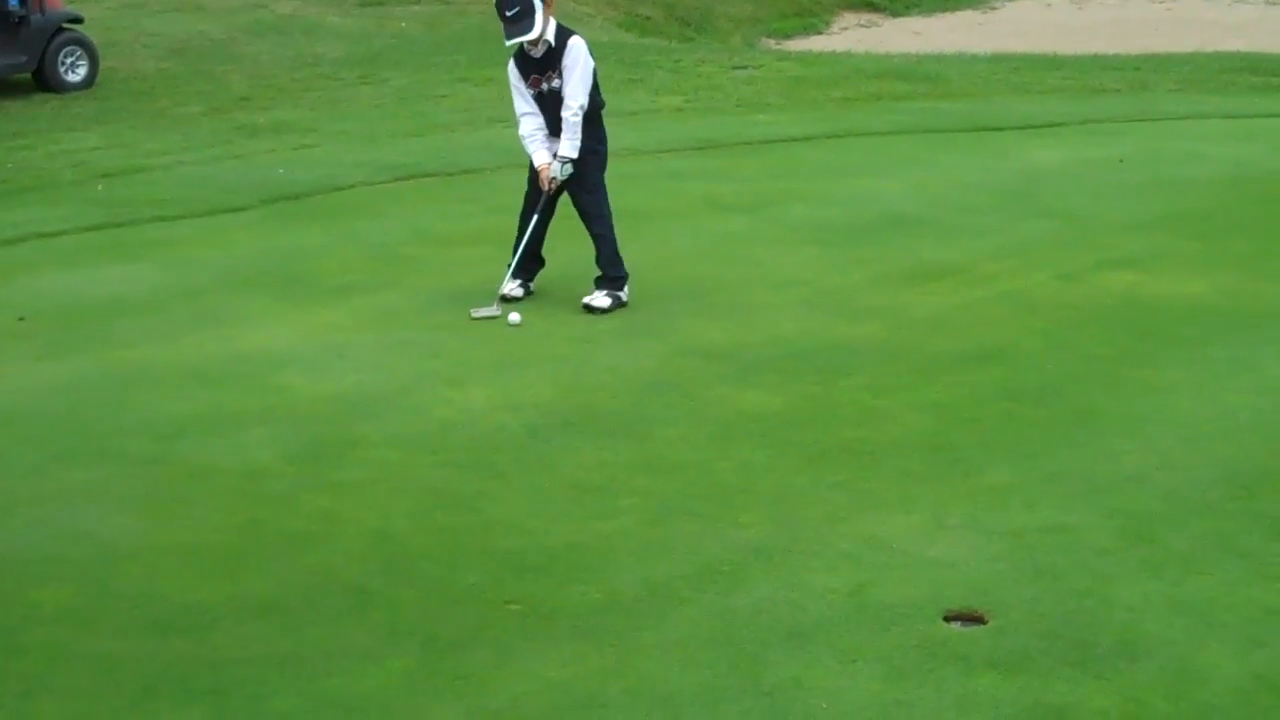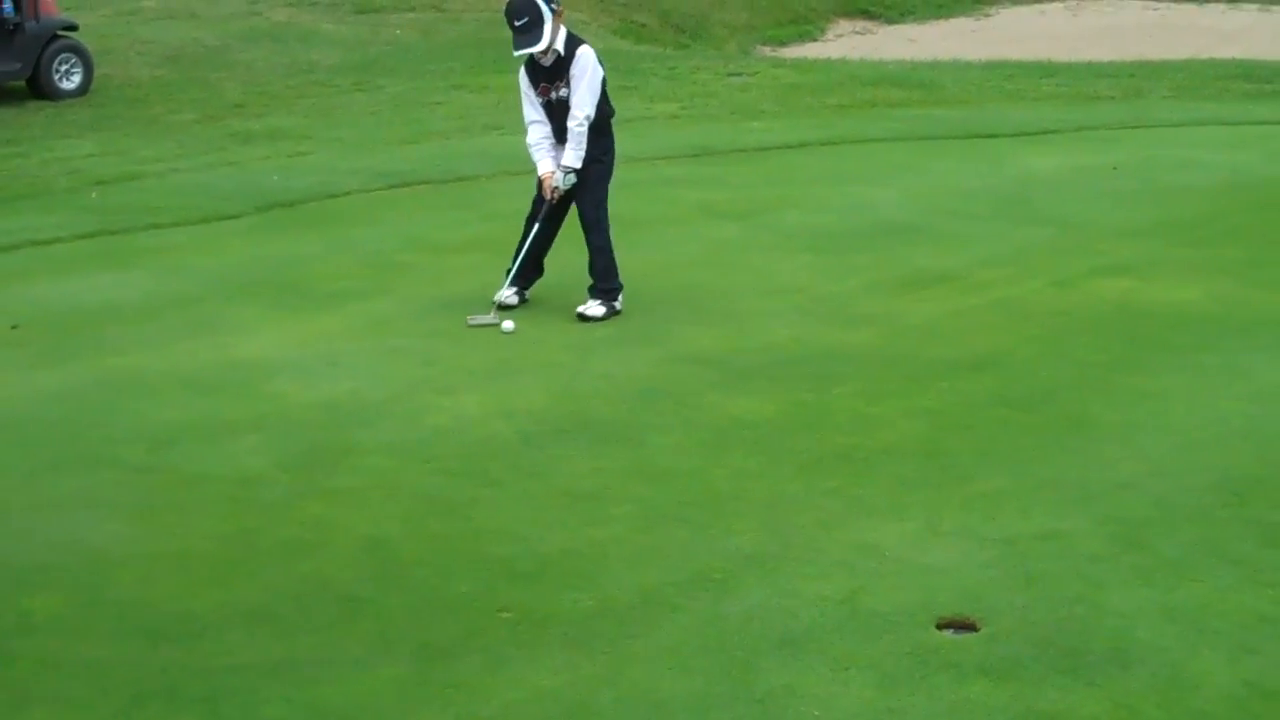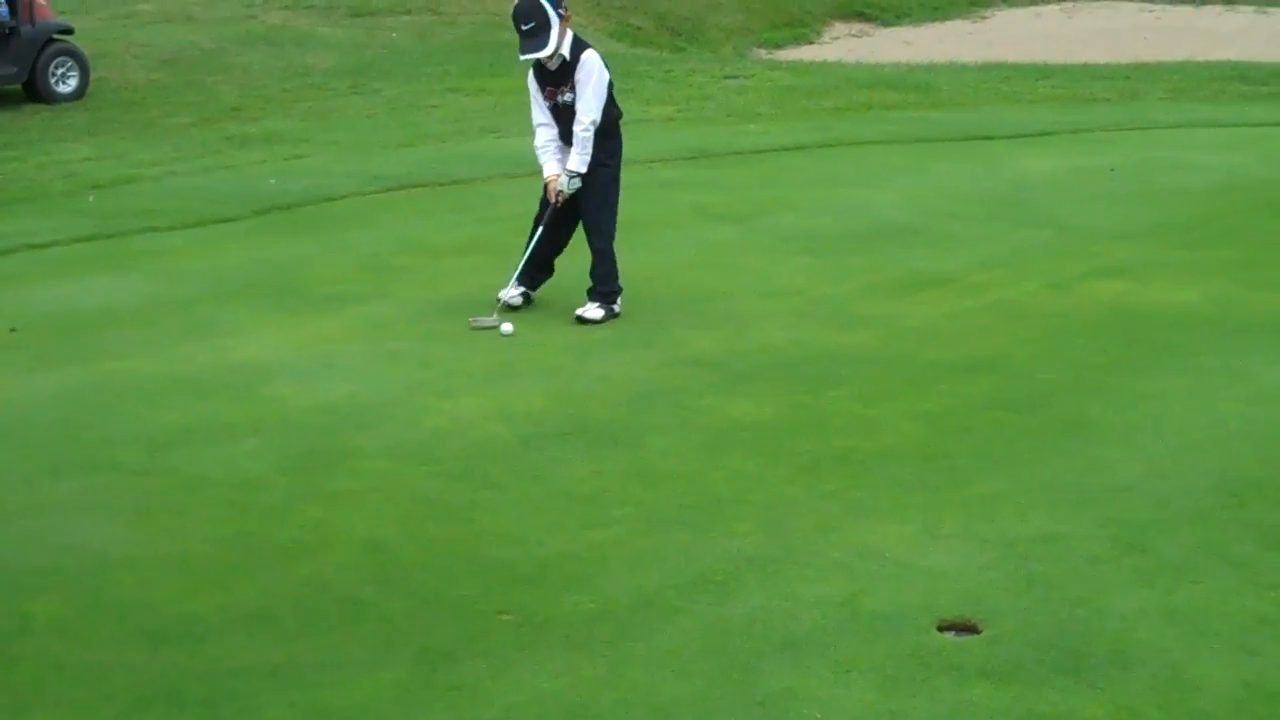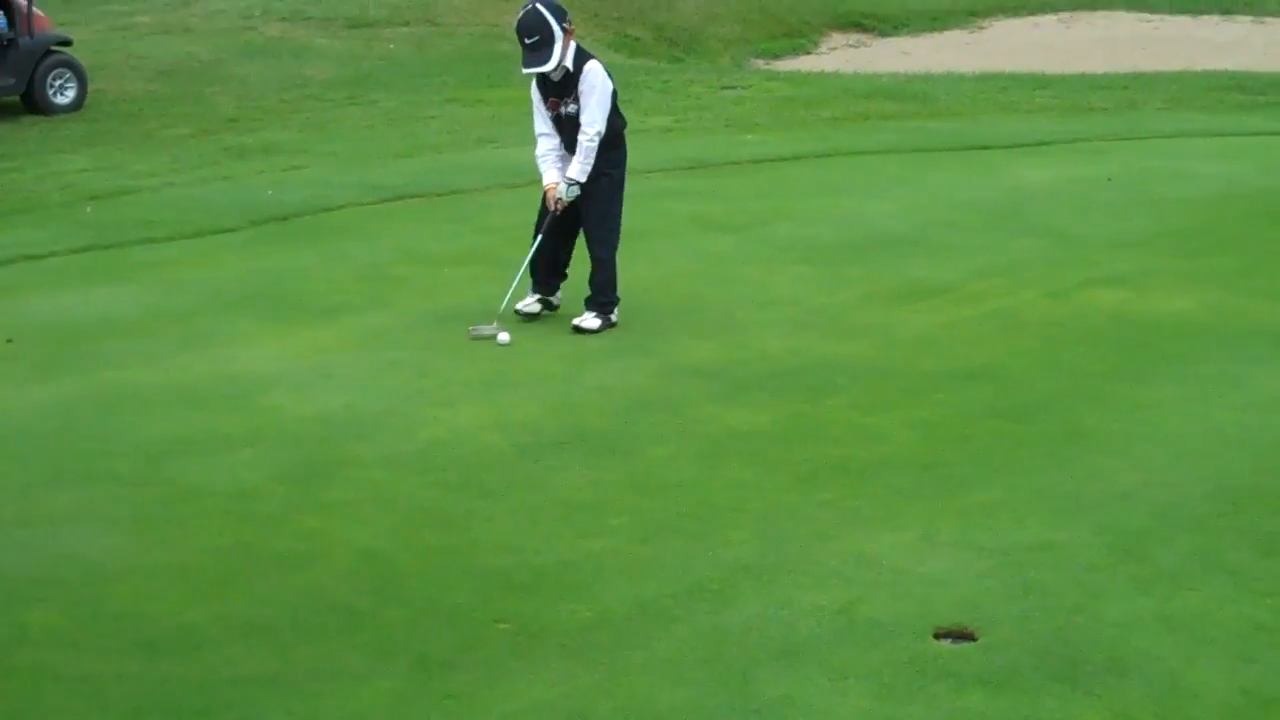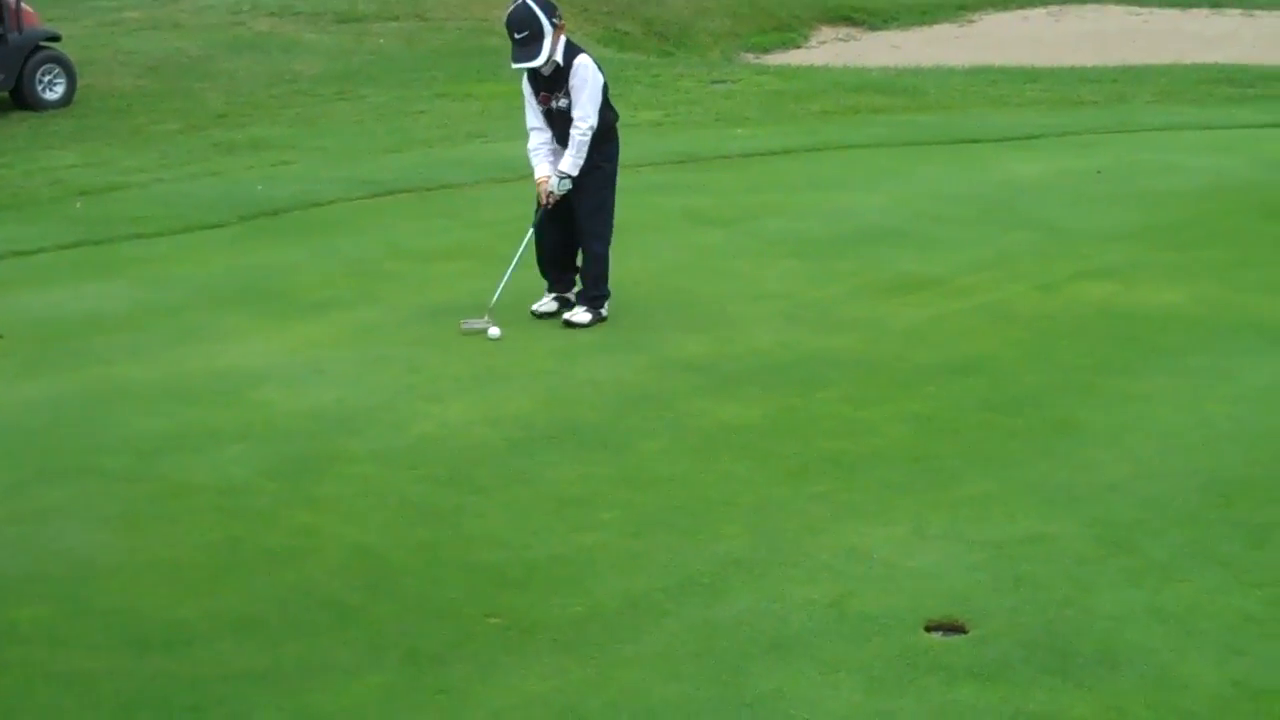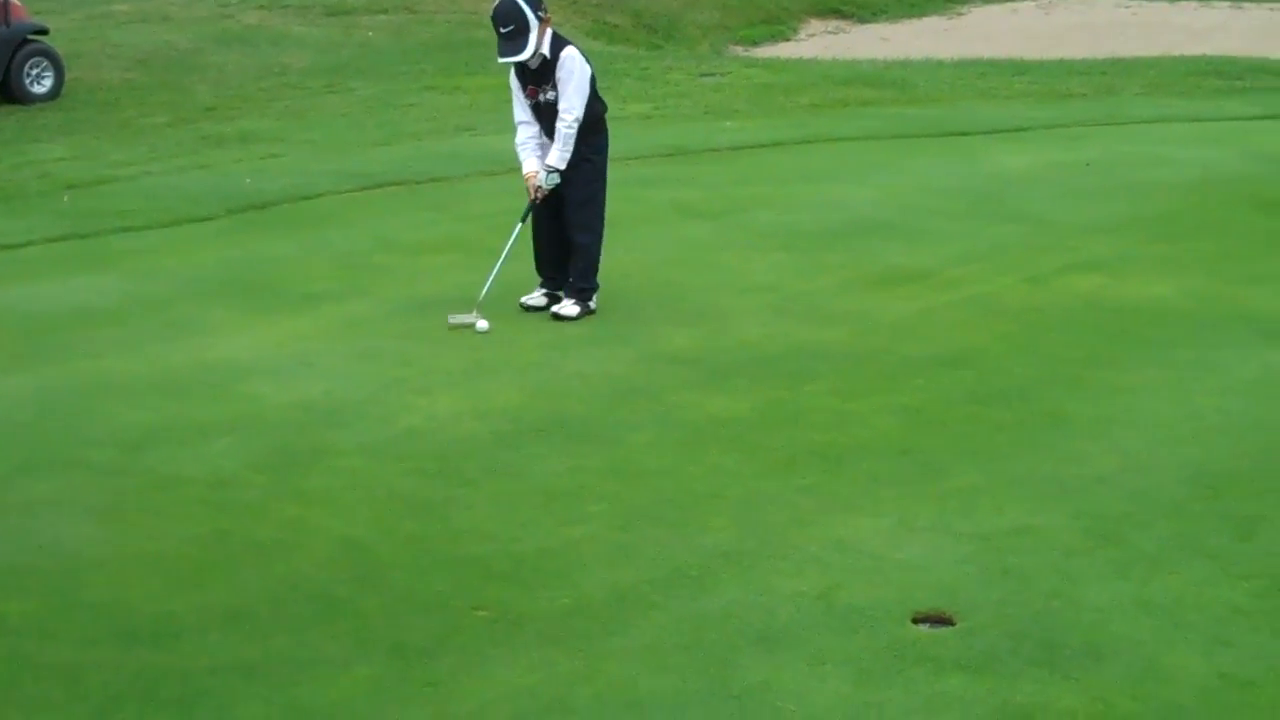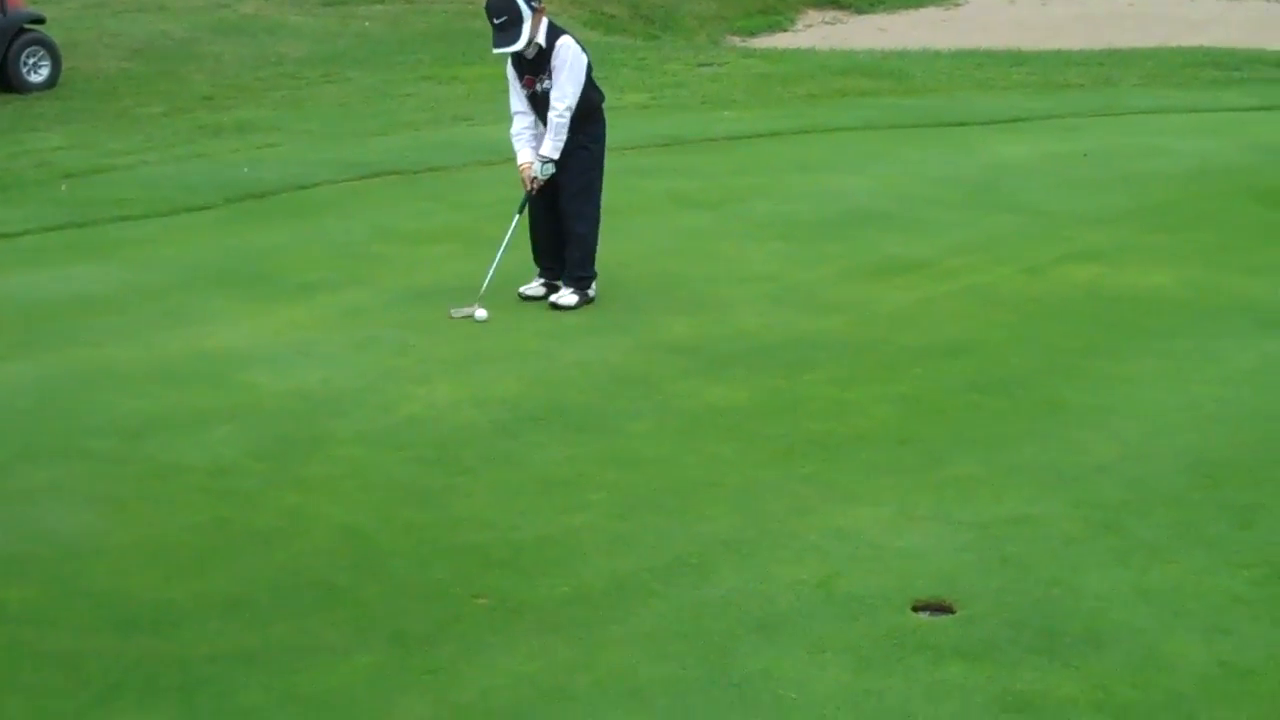
dt=0.1s
person 1, frame 1
left shoulder: (572, 46)
right shoulder: (518, 63)
left elbow: (575, 107)
right elbow: (528, 116)
left wrist: (564, 157)
right wrist: (542, 160)
left hip: (584, 141)
right hip: (547, 143)
left knee: (593, 209)
right knee: (533, 209)
left ankle: (614, 284)
right ankle: (522, 274)
person 1, frame 2
left shoulder: (581, 55)
right shoulder: (529, 70)
left elbow: (581, 117)
right elbow: (537, 124)
left wrist: (568, 167)
right wrist: (546, 169)
left hip: (591, 149)
right hip: (554, 151)
left knee: (593, 219)
right knee: (540, 218)
left ankle: (608, 294)
right ankle: (520, 281)
person 1, frame 3
left shoulder: (587, 59)
right shoulder: (537, 71)
left elbow: (588, 121)
right elbow: (544, 126)
left wrist: (573, 171)
right wrist: (551, 171)
left hip: (599, 151)
right hip: (566, 152)
left knee: (597, 223)
right knee: (551, 219)
left ankle: (607, 297)
right ankle: (529, 281)
person 1, frame 4
left shoulder: (590, 70)
right shoulder: (540, 81)
left elbow: (591, 132)
right elbow: (546, 136)
left wrist: (573, 181)
right wrist: (552, 181)
left hip: (603, 161)
right hip: (569, 162)
left knee: (599, 233)
right knee: (549, 226)
left ankle: (603, 307)
right ankle: (545, 290)
person 1, frame 5
left shoulder: (580, 64)
right shoulder: (531, 76)
left elbow: (584, 127)
right elbow: (538, 129)
left wrist: (565, 173)
right wrist: (543, 174)
left hip: (595, 155)
right hip: (563, 156)
left knee: (591, 227)
right knee: (550, 224)
left ankle: (594, 300)
right ankle: (561, 288)
person 1, frame 6
left shoulder: (568, 57)
right shoulder: (519, 70)
left elbow: (569, 119)
right elbow: (526, 124)
left wrist: (552, 169)
right wrist: (531, 169)
left hip: (585, 146)
right hip: (552, 149)
left knee: (581, 220)
right knee: (545, 219)
left ankle: (582, 293)
right ankle: (554, 285)
person 1, frame 7
left shoulder: (563, 46)
right shoulder: (515, 60)
left elbow: (563, 108)
right elbow: (522, 114)
left wrist: (546, 157)
right wrist: (526, 159)
left hip: (582, 136)
right hip: (550, 137)
left knee: (577, 209)
right knee: (543, 206)
left ankle: (580, 282)
right ankle: (553, 274)
